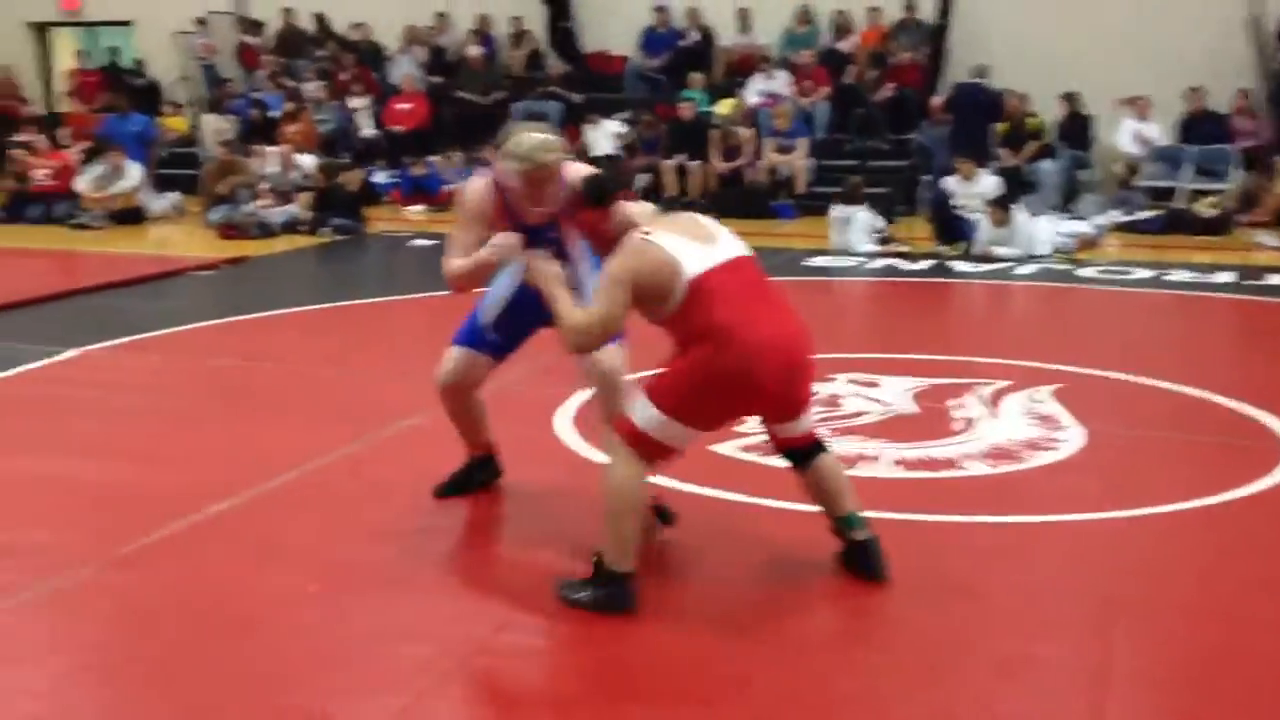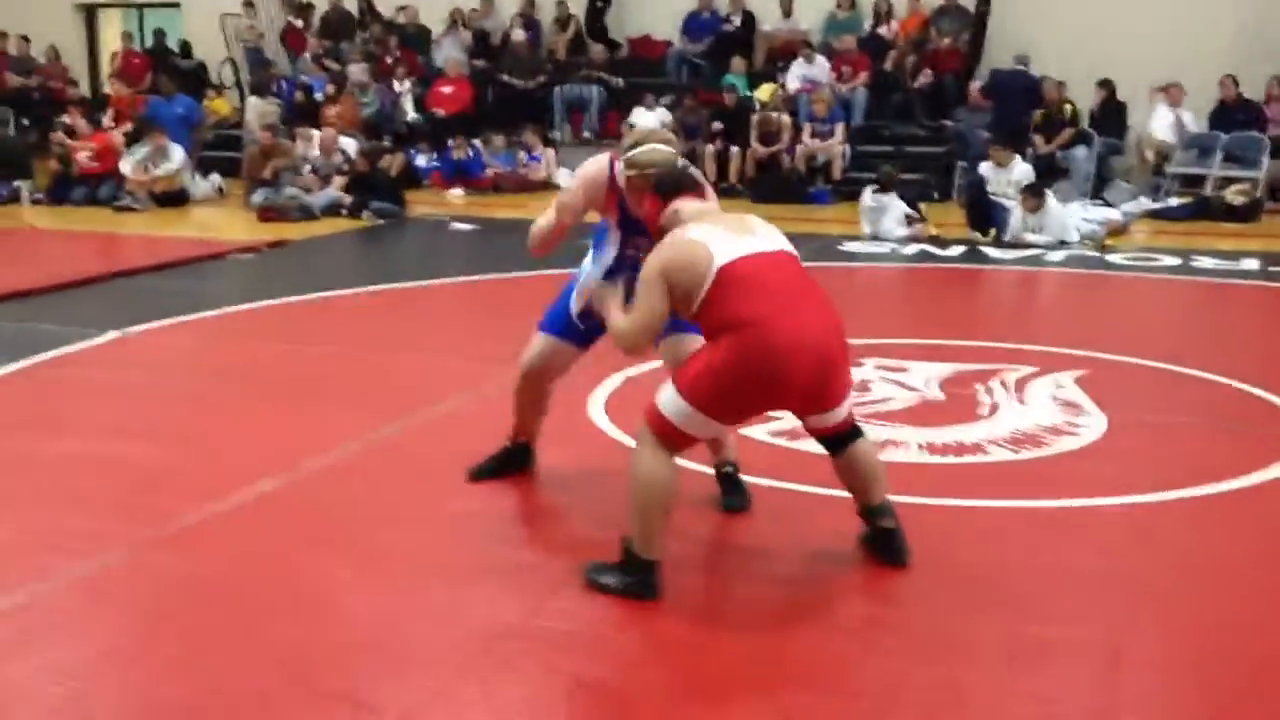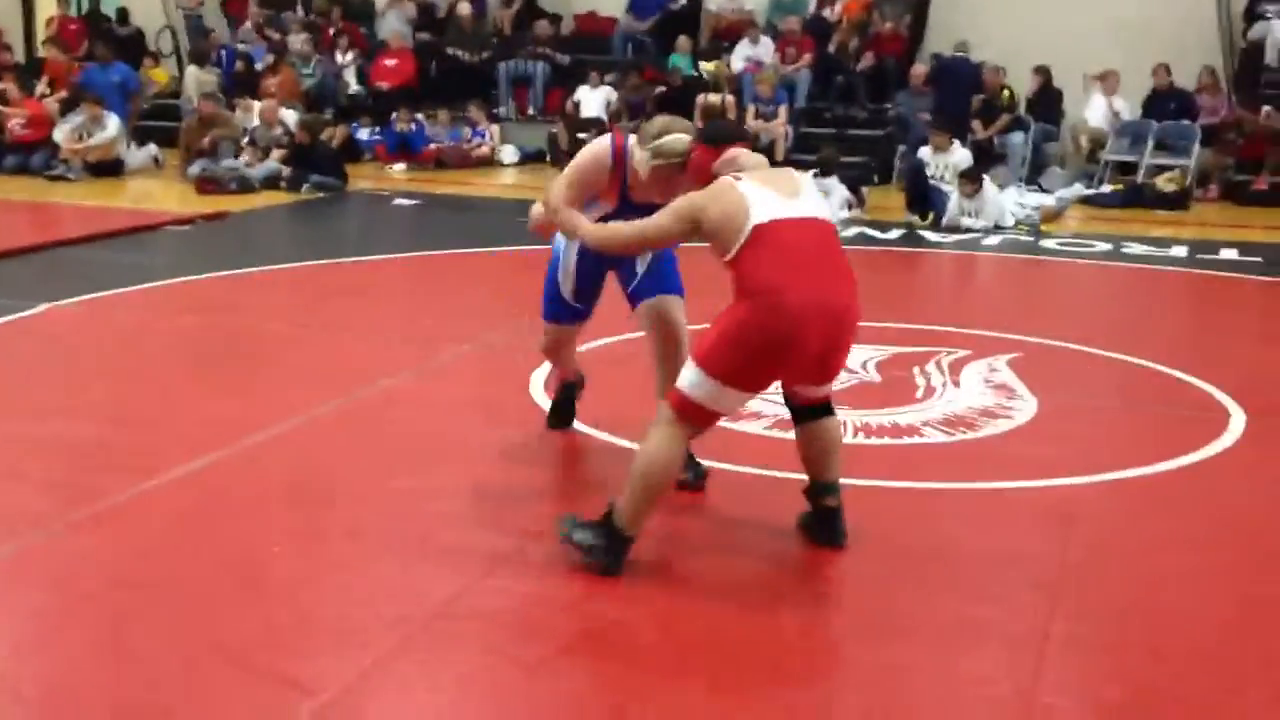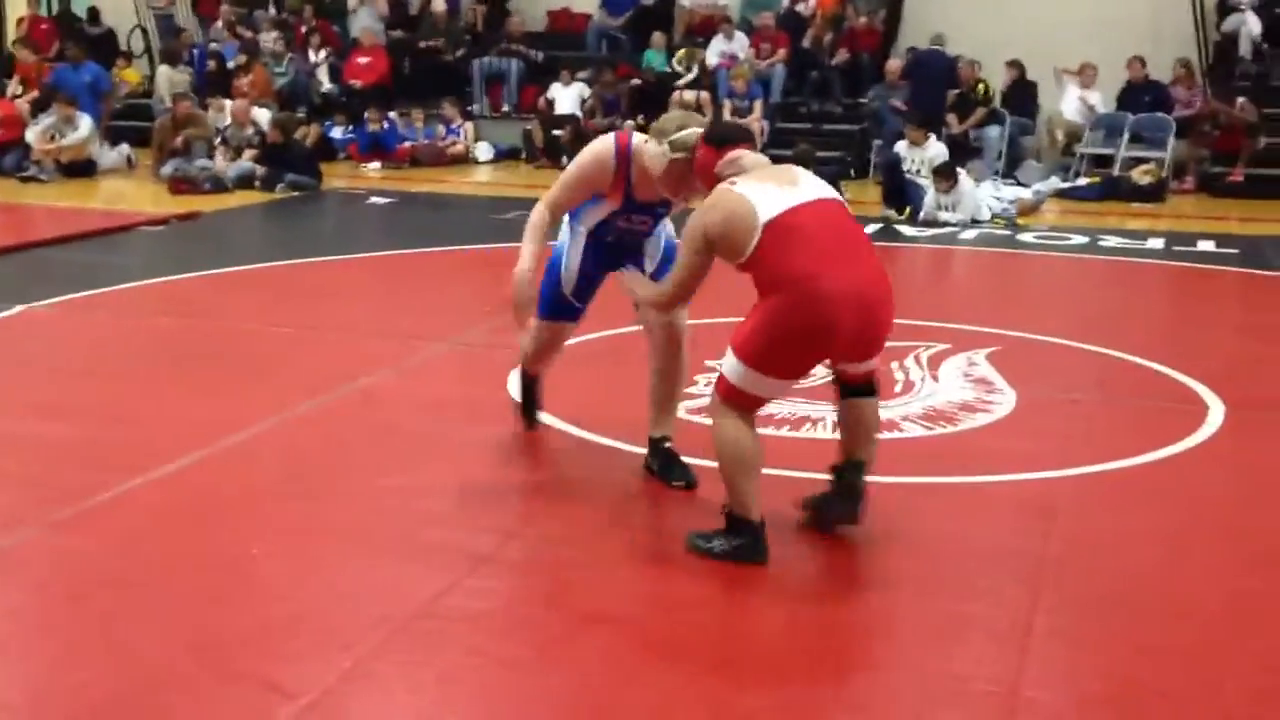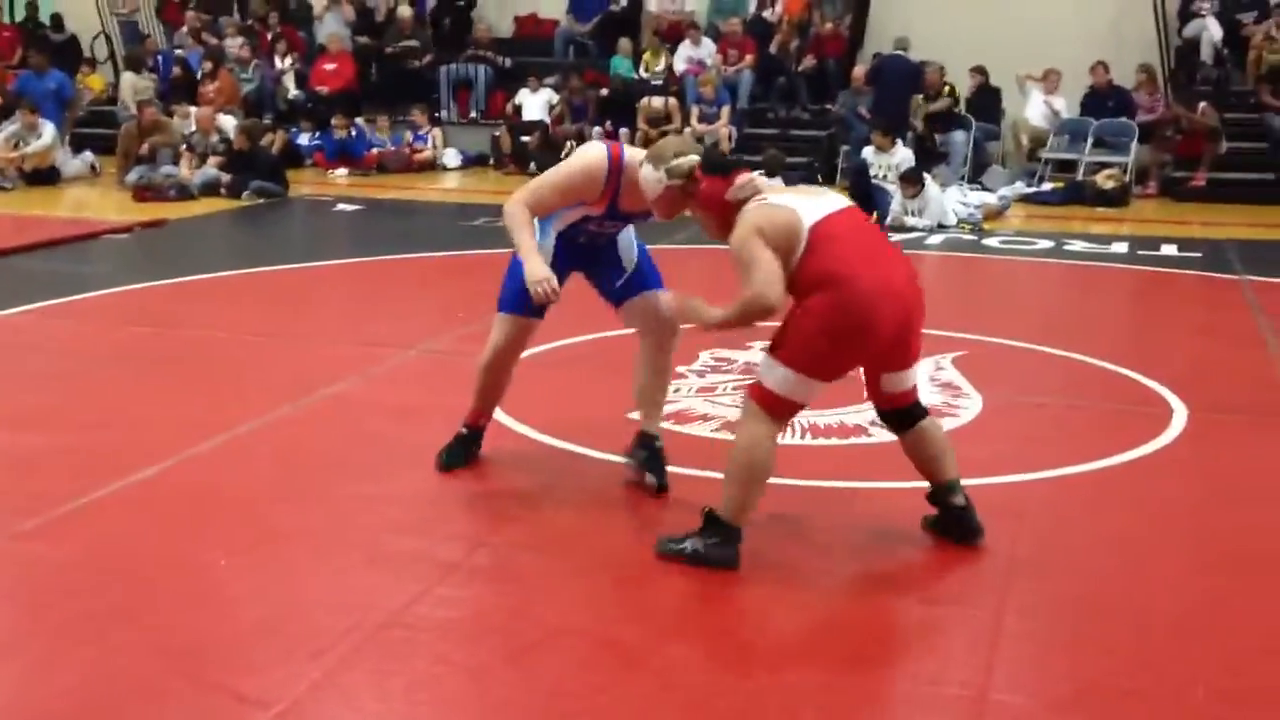
dt=0.3s
person 1, frame 1
left shoulder: (628, 259)
right shoulder: (699, 222)
left elbow: (583, 337)
left wrist: (553, 287)
left hip: (727, 358)
right hip: (786, 341)
left knee: (628, 447)
right knee: (802, 443)
left ankle: (613, 581)
right ankle: (862, 547)
person 1, frame 2
left shoulder: (667, 255)
right shoulder: (761, 227)
left elbow: (633, 339)
left wrist: (609, 308)
left hip: (756, 352)
right hip: (823, 342)
left knee: (656, 436)
right knee: (840, 430)
left ankle: (640, 568)
right ankle: (887, 534)
person 1, frame 3
left shoulder: (708, 200)
right shoulder: (801, 182)
left elbow: (619, 240)
left wrist: (573, 223)
left hip: (771, 316)
right hip: (839, 310)
left knee: (676, 420)
right knee: (812, 401)
left ankle: (614, 536)
right ankle: (828, 514)
person 1, frame 4
left shoulder: (714, 211)
right shoulder: (802, 175)
left elbow: (670, 296)
left wrist: (640, 289)
left hip: (805, 303)
right hip: (871, 293)
left knee: (730, 406)
right knee: (857, 377)
left ankle: (746, 531)
right ankle: (847, 492)
person 1, frame 5
left shoulder: (747, 230)
right shoulder: (802, 193)
left elbow: (768, 299)
left wrist: (717, 317)
left hip: (848, 305)
right hip: (902, 292)
left knee: (763, 411)
right knee: (901, 407)
left ankle: (720, 535)
right ankle: (957, 509)
person 2, frame 1
left shoulder: (582, 182)
right shoulder: (481, 193)
right elbow: (454, 277)
right wrist: (486, 258)
left hip: (582, 287)
right hip: (522, 286)
left knee: (609, 369)
right knee: (452, 379)
right ankle: (482, 461)
person 2, frame 2
right shoulder: (598, 175)
right elbow: (538, 247)
right wrist: (560, 218)
right hip: (611, 269)
left knee: (692, 362)
right knee: (535, 366)
left ankle: (728, 470)
right ankle: (520, 449)
person 2, frame 3
right shoulder: (602, 157)
right elbow: (540, 223)
right wrist: (551, 210)
left knee: (670, 327)
right knee: (556, 343)
right ankle: (569, 381)
person 2, frame 4
left shoulder: (691, 172)
right shoulder: (608, 154)
right elbow: (548, 206)
right wrist: (526, 264)
left hip: (648, 240)
right hip: (588, 234)
left knee: (670, 331)
right knee: (544, 341)
left ankle: (660, 446)
right ankle: (531, 374)
person 2, frame 5
right shoulder: (594, 166)
right elbow: (517, 204)
right wrist: (532, 262)
left hip: (610, 240)
right hip: (553, 235)
left knee: (661, 317)
right knee: (504, 344)
left ankle: (648, 442)
right ankle: (471, 431)
